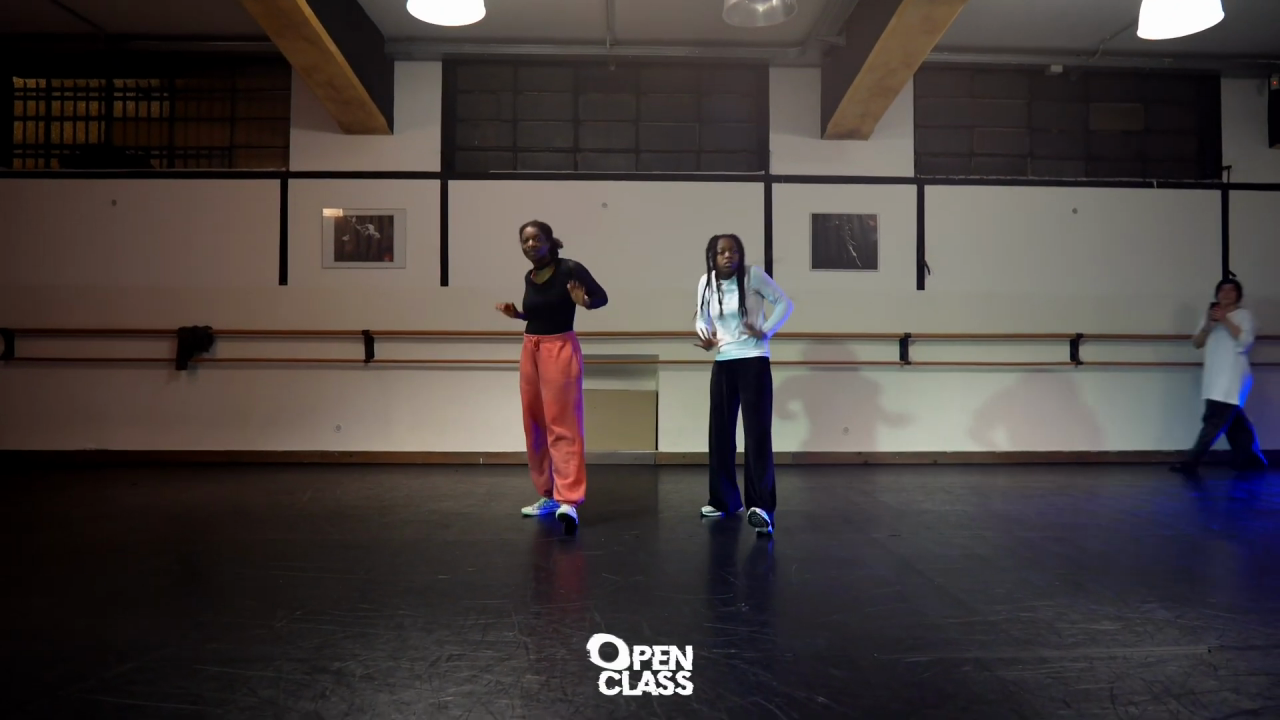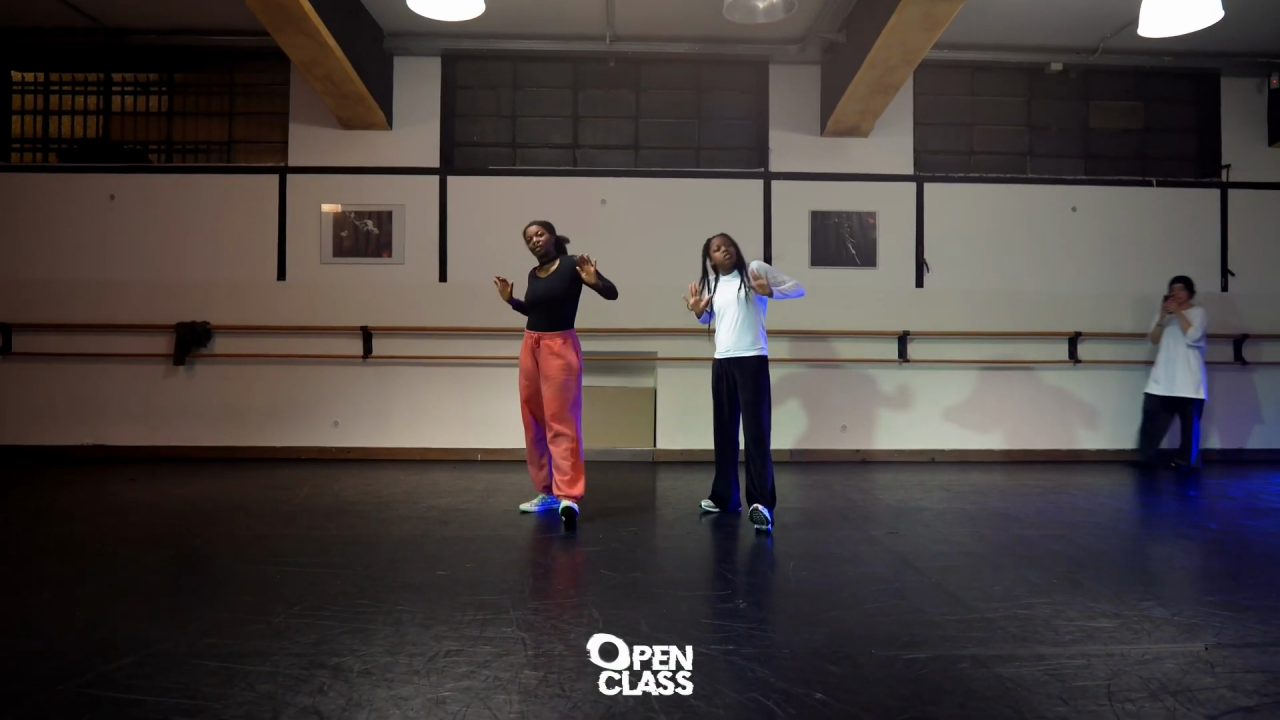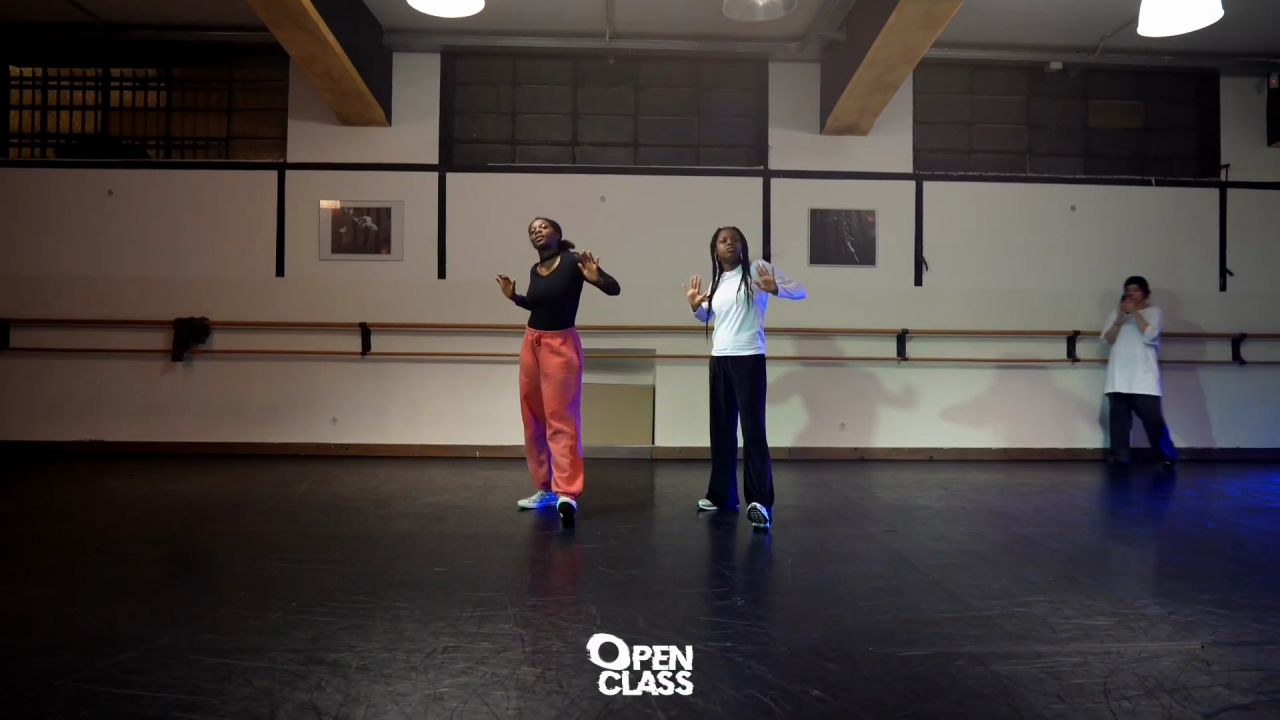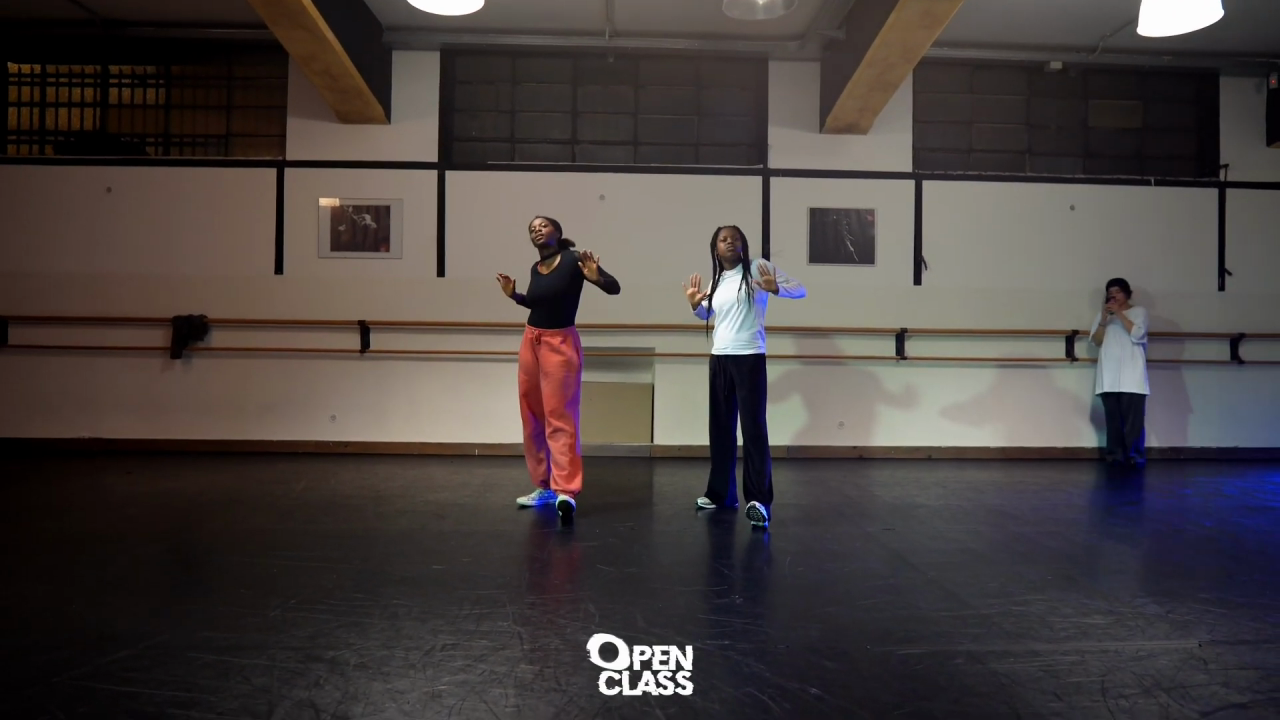
dt=0.5s
person 1, frame 1
left shoulder: (570, 269)
right shoulder: (529, 277)
left elbow: (602, 297)
left wrist: (583, 301)
right wrist: (516, 314)
left hip: (561, 350)
right hip: (530, 351)
left knee: (562, 425)
right knee: (535, 426)
left ankle: (568, 500)
right ankle: (548, 495)
person 1, frame 2
left shoulder: (572, 265)
right shoulder: (533, 274)
left elbow: (612, 293)
left wrist: (594, 282)
right wrist: (510, 299)
left hip: (560, 347)
right hip: (531, 347)
left knee: (561, 421)
right knee: (534, 422)
left ankle: (568, 495)
right ankle: (546, 491)
person 1, frame 3
left shoulder: (574, 261)
right shoulder: (535, 270)
left elbow: (615, 288)
left wrist: (595, 278)
right wrist: (513, 296)
left hip: (561, 345)
right hip: (531, 344)
left knee: (561, 419)
right knee: (534, 419)
left ankle: (566, 492)
right ankle: (545, 487)
person 1, frame 4
left shoulder: (574, 260)
right shoulder: (536, 268)
left elbow: (615, 288)
left wrist: (596, 278)
right wrist: (513, 295)
left hip: (560, 344)
right hip: (531, 342)
left knee: (560, 417)
right knee: (533, 417)
left ankle: (566, 490)
right ankle: (544, 485)
person 2, frame 1
left shoulder: (753, 275)
right shoulder: (706, 282)
left elbow: (784, 303)
right elbow: (702, 319)
left wrist: (764, 332)
right wrist: (706, 339)
left hip: (754, 363)
right hip: (723, 364)
left knee: (757, 433)
right knee: (720, 432)
left ankle: (761, 506)
right ankle: (724, 499)
person 2, frame 2
left shoulder: (756, 269)
right shoulder: (712, 284)
left elbow: (798, 289)
right elbow: (708, 319)
left wrist: (771, 292)
right wrist: (698, 311)
left hip: (752, 360)
right hip: (722, 361)
left knee: (756, 431)
right knee: (724, 430)
left ankle: (762, 503)
right ankle: (724, 496)
person 2, frame 3
left shoulder: (757, 268)
right shoulder: (716, 281)
left elbow: (800, 291)
right elbow: (707, 316)
left wrist: (776, 289)
right wrist: (695, 306)
left hip: (749, 358)
right hip: (719, 360)
left knee: (753, 428)
right knee: (721, 429)
left ankle: (760, 501)
right ankle: (722, 494)
person 2, frame 4
left shoulder: (758, 268)
right shoulder: (717, 280)
left elbow: (800, 290)
right elbow: (707, 314)
left wrist: (776, 288)
right wrist: (696, 305)
left hip: (750, 357)
right hip: (719, 359)
left knee: (753, 427)
right knee: (721, 427)
left ankle: (759, 499)
right ankle: (721, 492)
person 3, frame 1
left shoulder: (1244, 315)
right shoulder: (1211, 316)
left elbow: (1247, 340)
right elbow: (1197, 343)
left wrist: (1225, 320)
right wrist: (1207, 326)
left hip: (1232, 376)
right hip: (1214, 376)
left knee: (1214, 418)
right knee: (1233, 419)
left ankle: (1192, 460)
right ankle: (1251, 459)
person 3, frame 2
left shoulder: (1198, 312)
right shoulder: (1164, 313)
left elbow: (1193, 336)
right elbow: (1153, 339)
left wrist: (1178, 313)
right wrist: (1162, 318)
left hip: (1188, 375)
right hip: (1163, 374)
left knee: (1189, 419)
right knee: (1151, 413)
left ankle: (1187, 459)
right ankle: (1147, 455)
person 3, frame 3
left shoulder: (1154, 312)
right shoulder: (1116, 313)
left elbow: (1150, 335)
right elbow: (1108, 339)
left wrist: (1135, 313)
right wrist: (1119, 319)
left hip: (1143, 374)
right hip: (1119, 374)
left knee: (1152, 415)
right knee: (1119, 415)
left ankle: (1167, 454)
right ankle: (1119, 455)
person 3, frame 4
left shoulder: (1139, 311)
right shoulder: (1102, 315)
left elbow: (1137, 334)
right elbow: (1096, 341)
left wrist: (1119, 314)
right wrist: (1103, 320)
left hip: (1132, 374)
right hip: (1109, 374)
left knee: (1133, 414)
right knee: (1113, 415)
left ankle: (1134, 454)
right ankle: (1115, 454)
